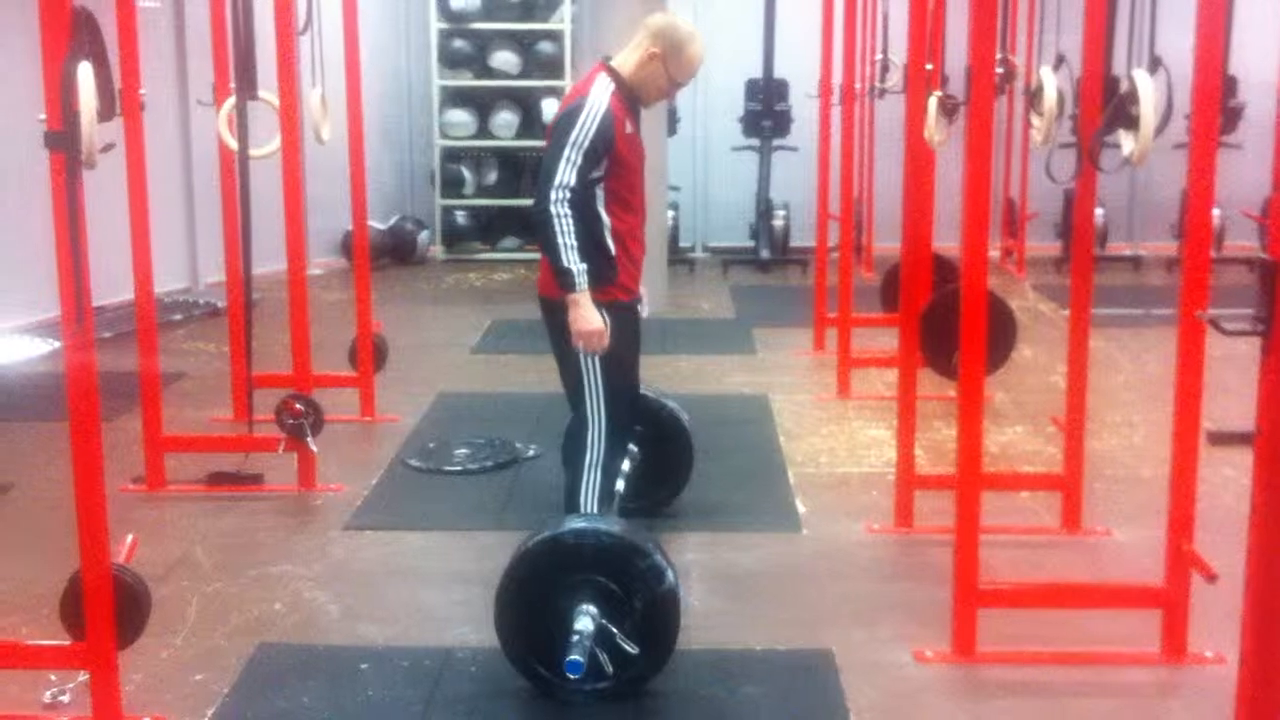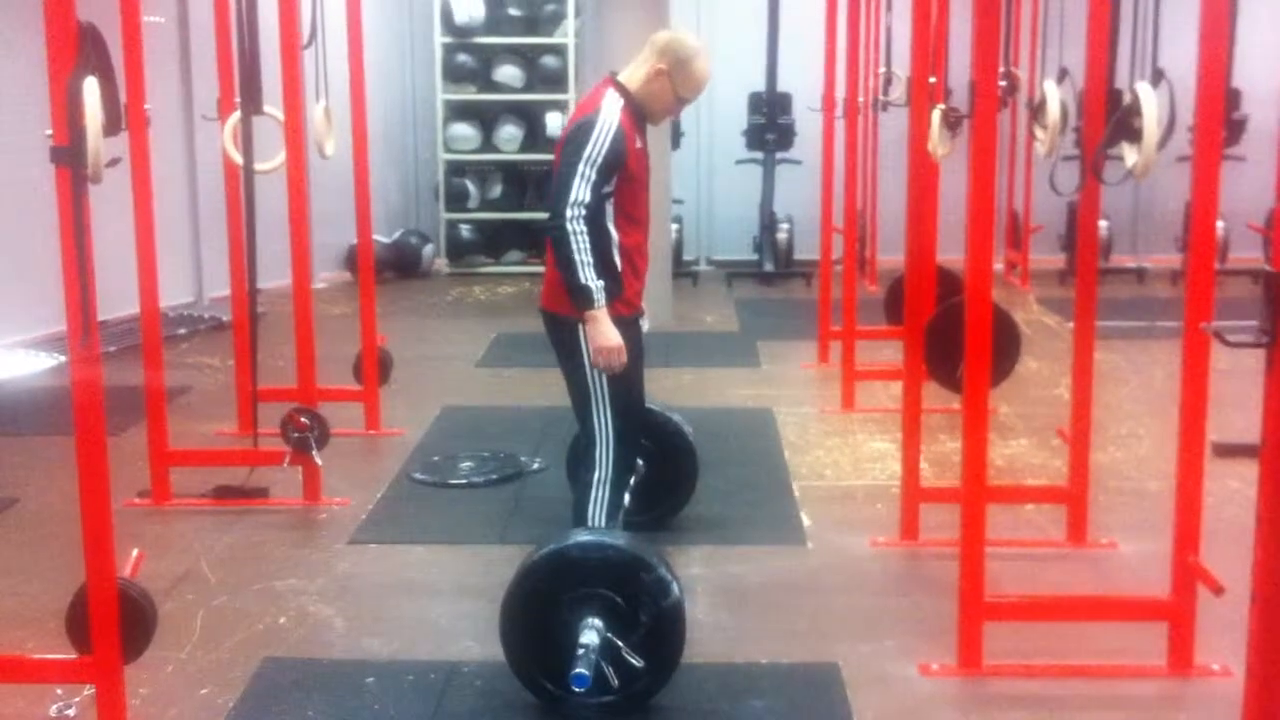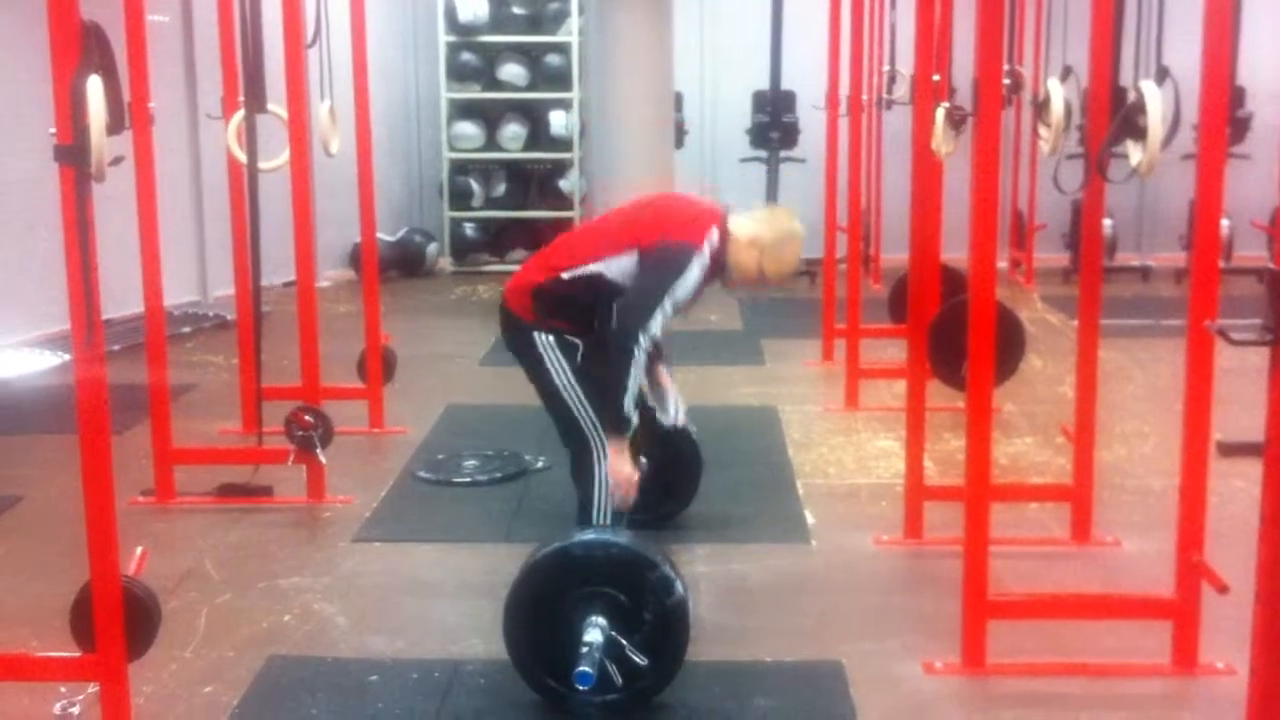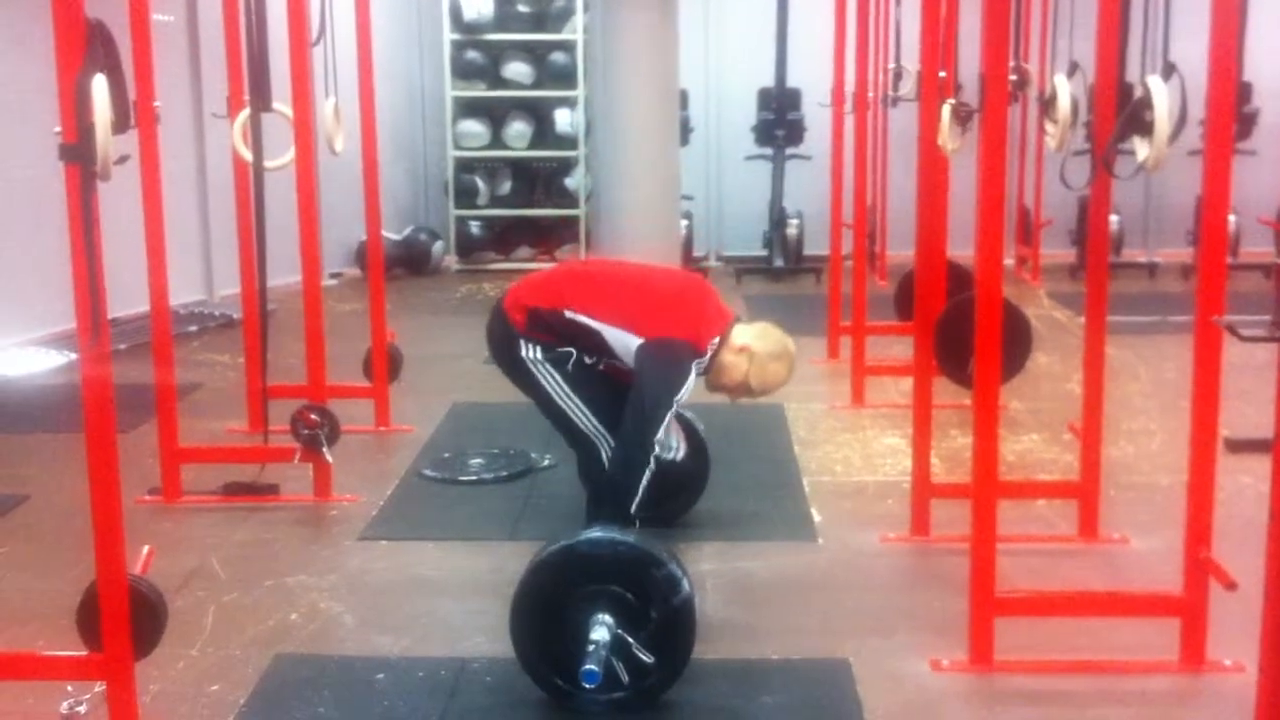
dt=0.7s
person 1, frame 1
left shoulder: (620, 102)
right shoulder: (593, 107)
right elbow: (552, 204)
right wrist: (579, 299)
left hip: (614, 293)
right hip: (587, 303)
left knee: (619, 414)
right knee: (598, 424)
left ankle: (600, 521)
person 1, frame 2
left shoulder: (624, 117)
right shoulder: (602, 122)
right elbow: (568, 221)
right wrist: (595, 315)
left hip: (615, 307)
right hip: (589, 315)
left knee: (626, 428)
right knee: (607, 438)
left ankle: (609, 533)
person 1, frame 3
left shoulder: (705, 227)
right shoulder: (692, 251)
right elbow: (632, 337)
left wrist: (657, 368)
right wrist: (618, 442)
left hip: (565, 310)
right hip: (537, 316)
right knee: (598, 444)
person 1, frame 4
left shoulder: (707, 314)
right shoulder: (680, 354)
right elbow: (635, 448)
left wrist: (662, 413)
left hip: (551, 312)
right hip: (525, 327)
left knee: (623, 419)
right knee: (607, 448)
